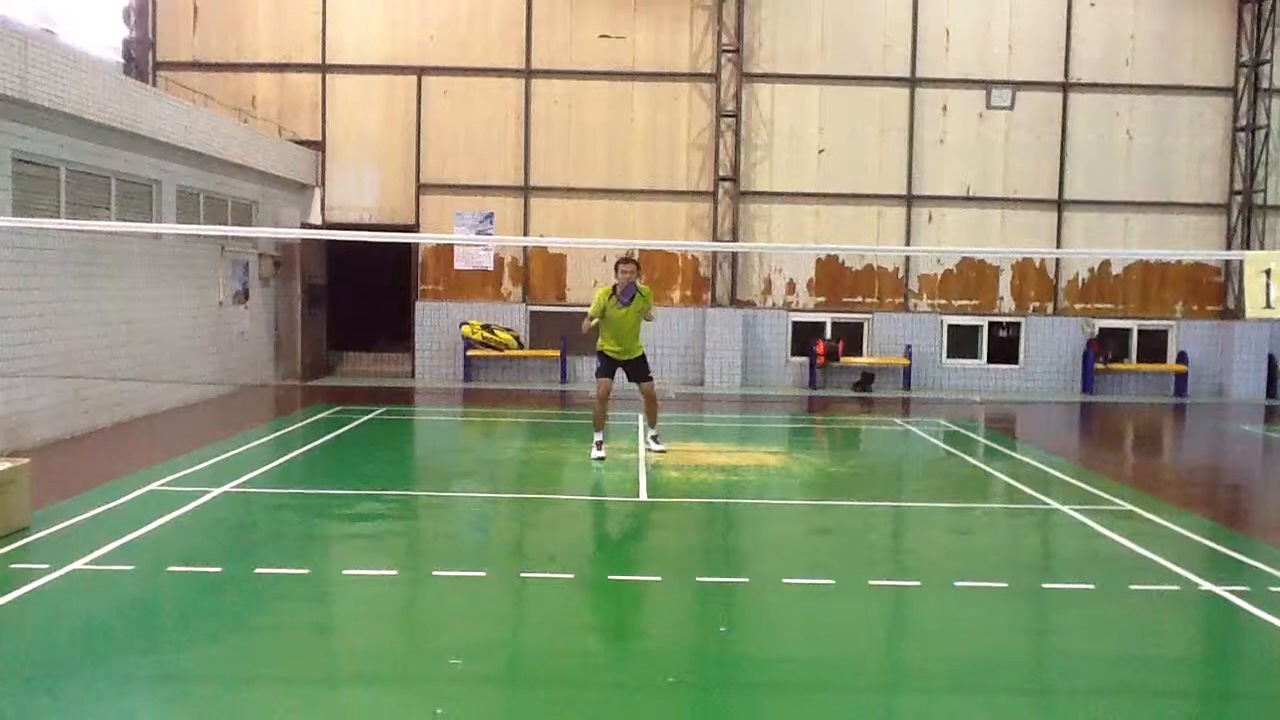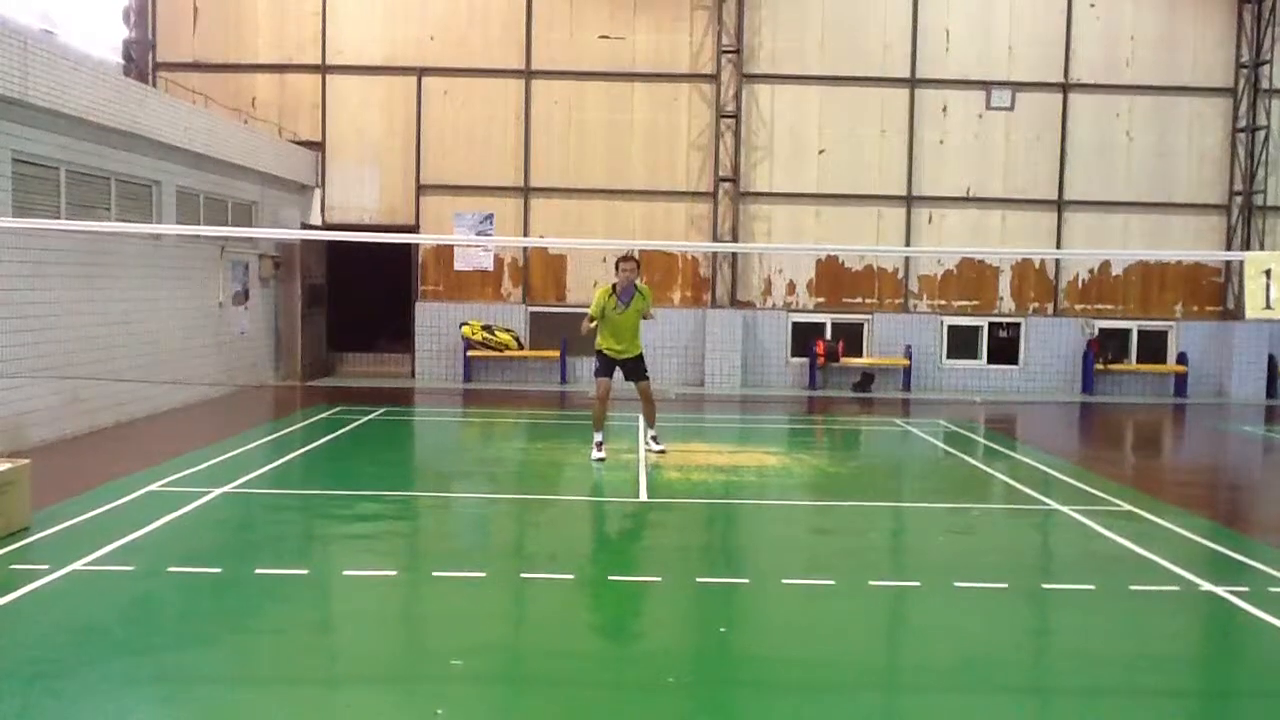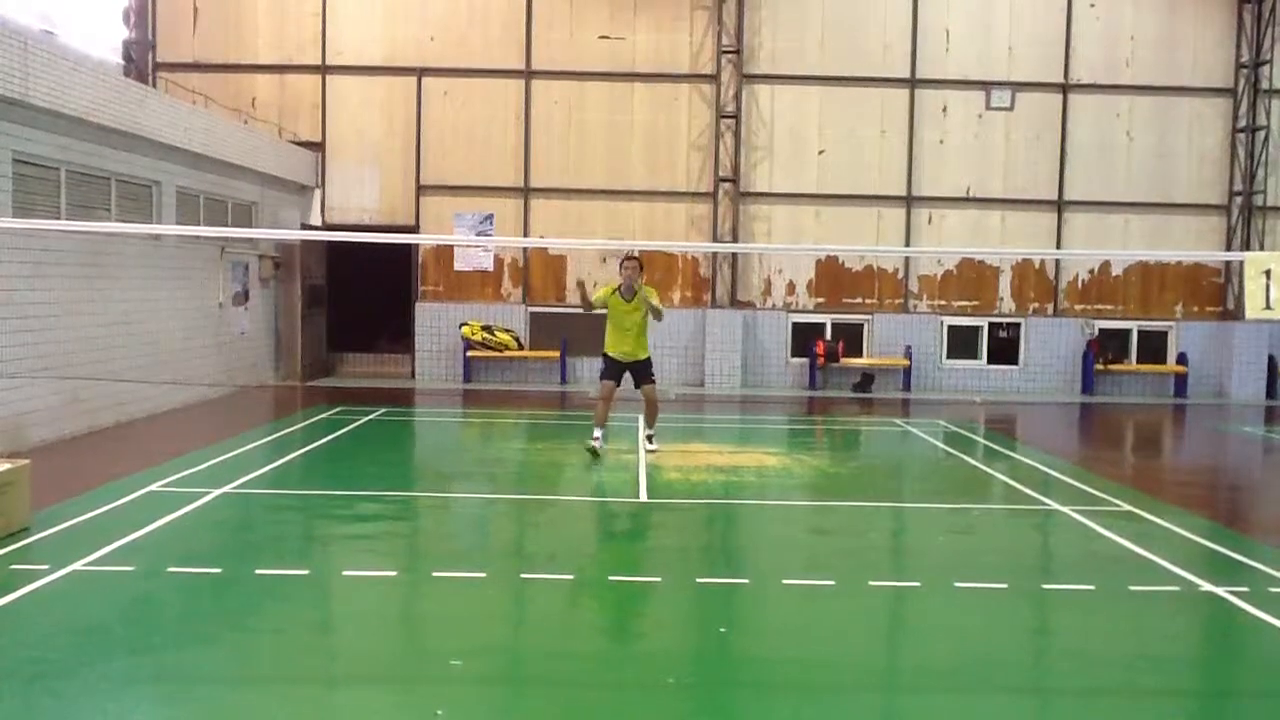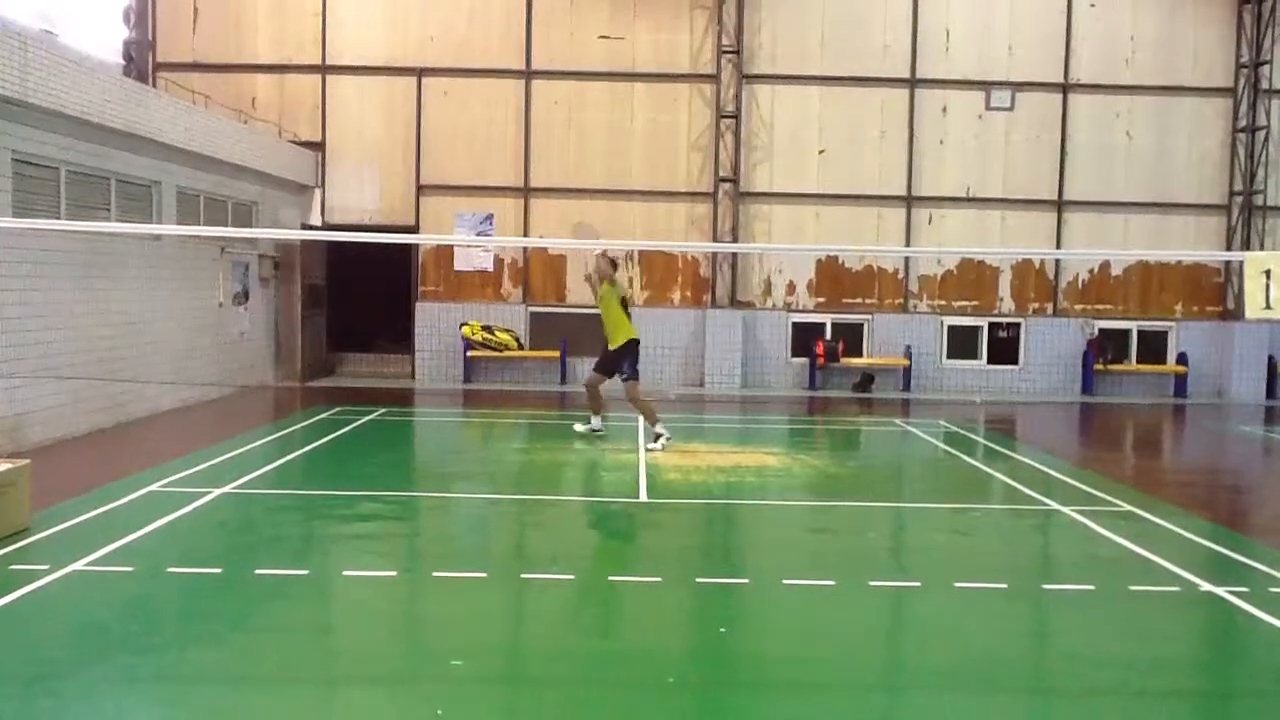
dt=0.4s
person 1, frame 1
left shoulder: (645, 293)
right shoulder: (603, 295)
right elbow: (589, 319)
left wrist: (649, 315)
right wrist: (588, 324)
left hip: (634, 352)
right hip: (607, 351)
left knee: (650, 394)
right knee: (602, 394)
left ankle: (651, 436)
right ankle: (598, 441)
person 1, frame 2
left shoulder: (644, 292)
right shoulder: (603, 294)
right elbow: (590, 319)
left wrist: (647, 314)
right wrist: (587, 326)
left hip: (633, 351)
right hip: (606, 350)
left knee: (647, 394)
right knee: (602, 393)
left ankle: (651, 437)
right ankle: (597, 442)
person 1, frame 3
left shoulder: (647, 294)
right shoulder: (609, 293)
left elbow: (659, 317)
right elbow: (589, 307)
left wrist: (646, 299)
right wrist: (582, 292)
left hip: (640, 356)
right hip: (614, 354)
left knee: (651, 398)
right knee: (605, 395)
left ankle: (648, 434)
right ankle: (597, 437)
person 1, frame 4
left shoulder: (614, 287)
right shoulder: (603, 291)
left elbow: (608, 274)
left wrist: (600, 258)
right wrist: (592, 283)
left hip: (626, 345)
right hip: (613, 347)
left knee: (633, 395)
right knee: (590, 384)
left ankle: (661, 433)
right ankle: (596, 423)
